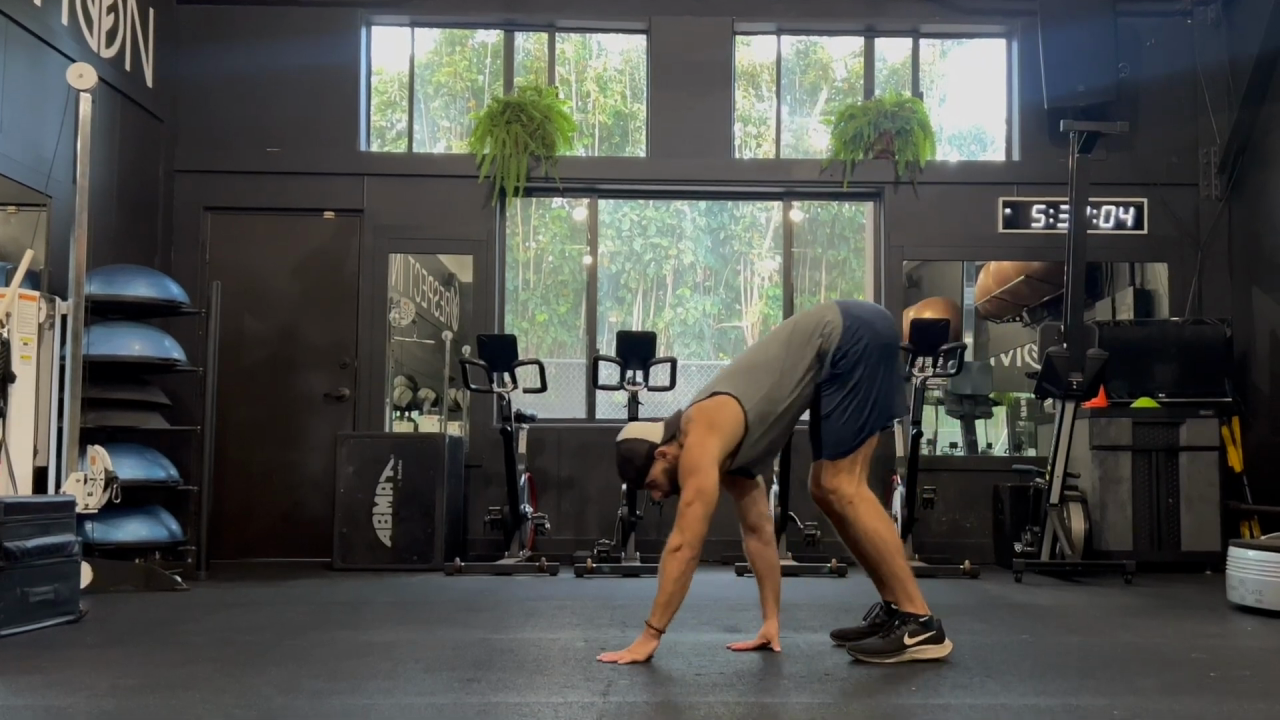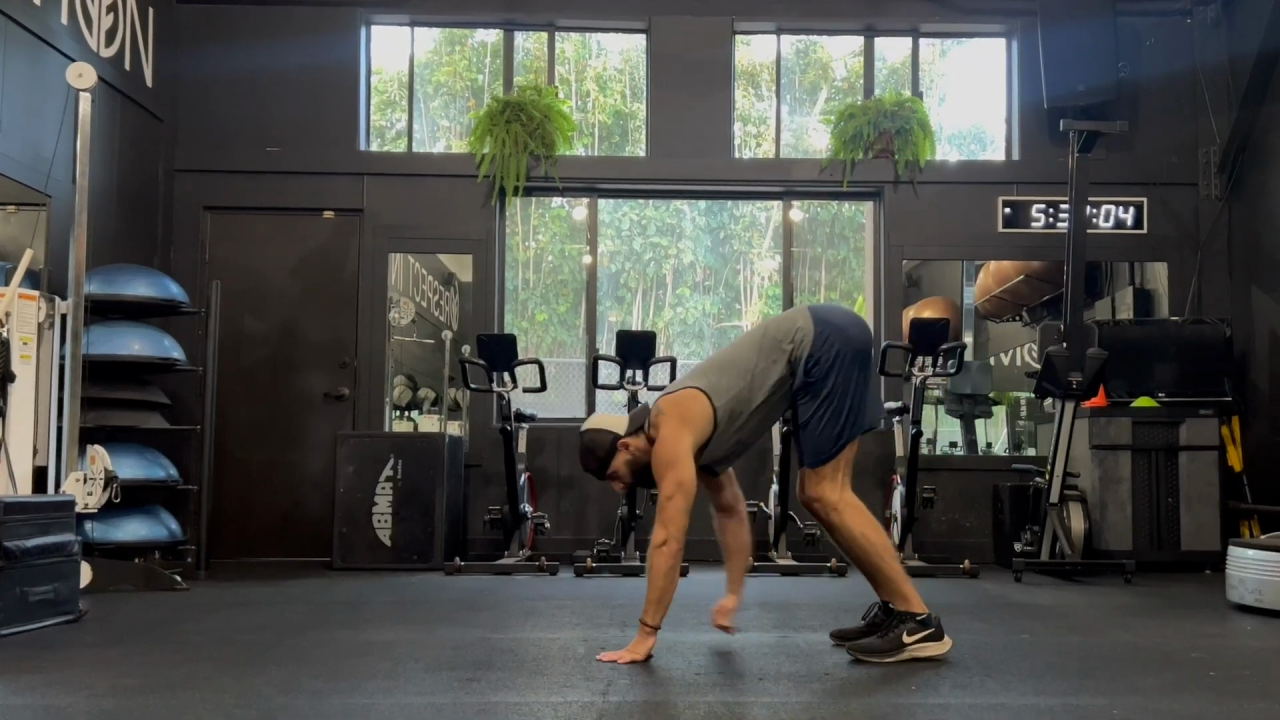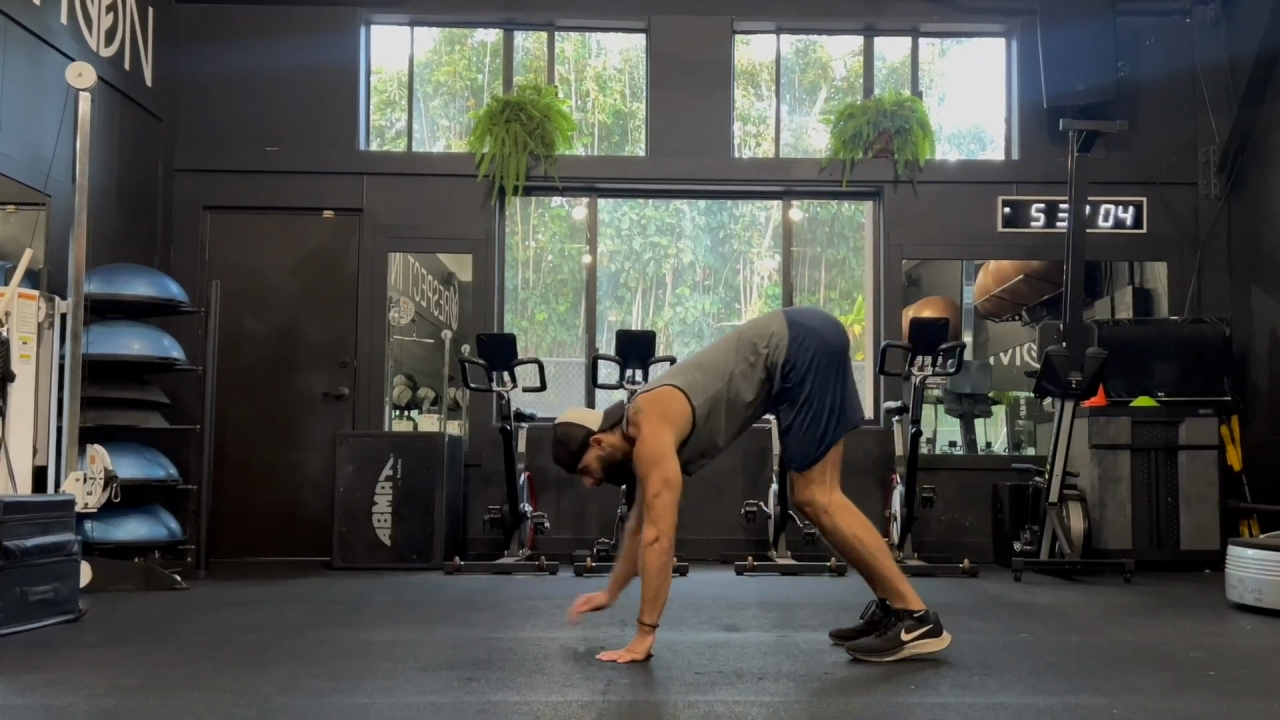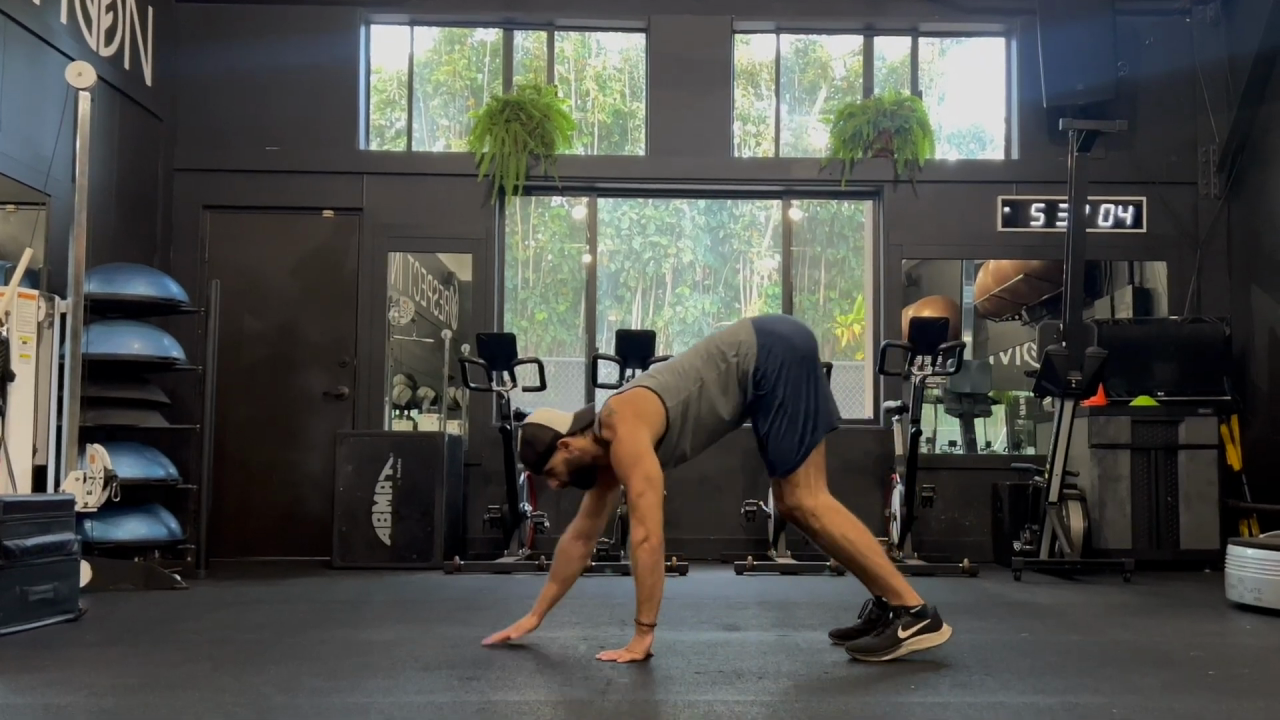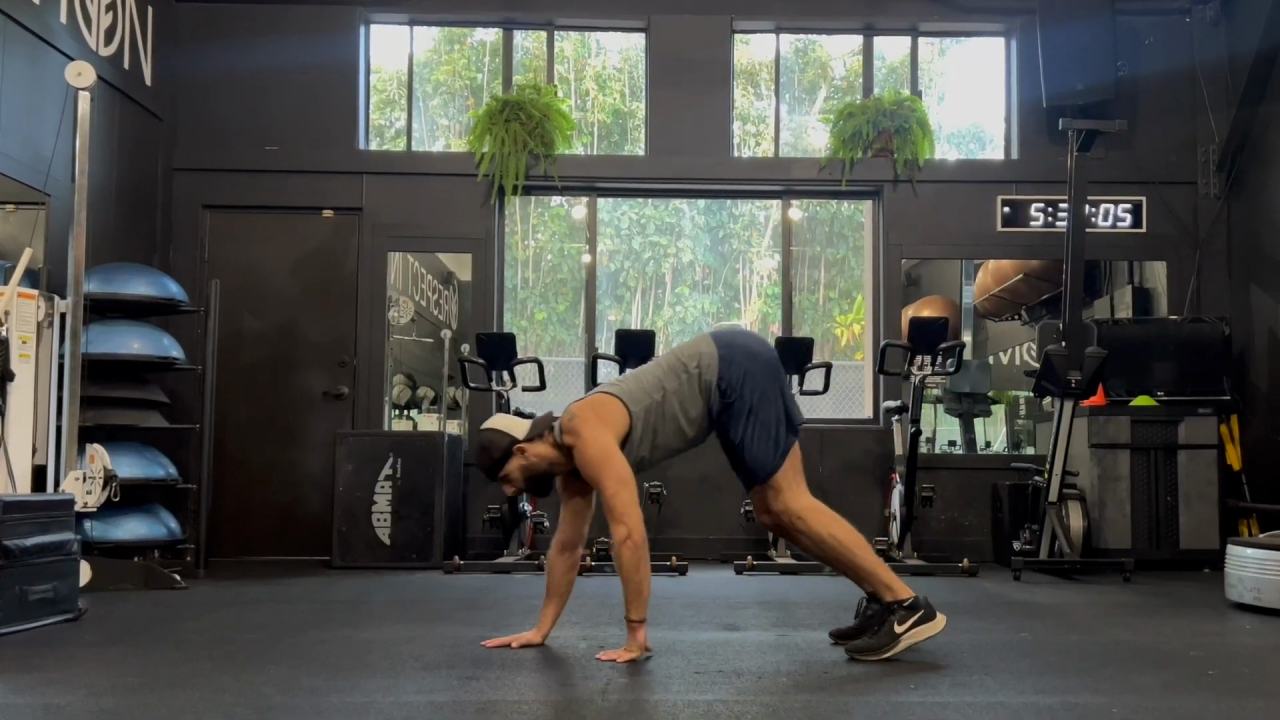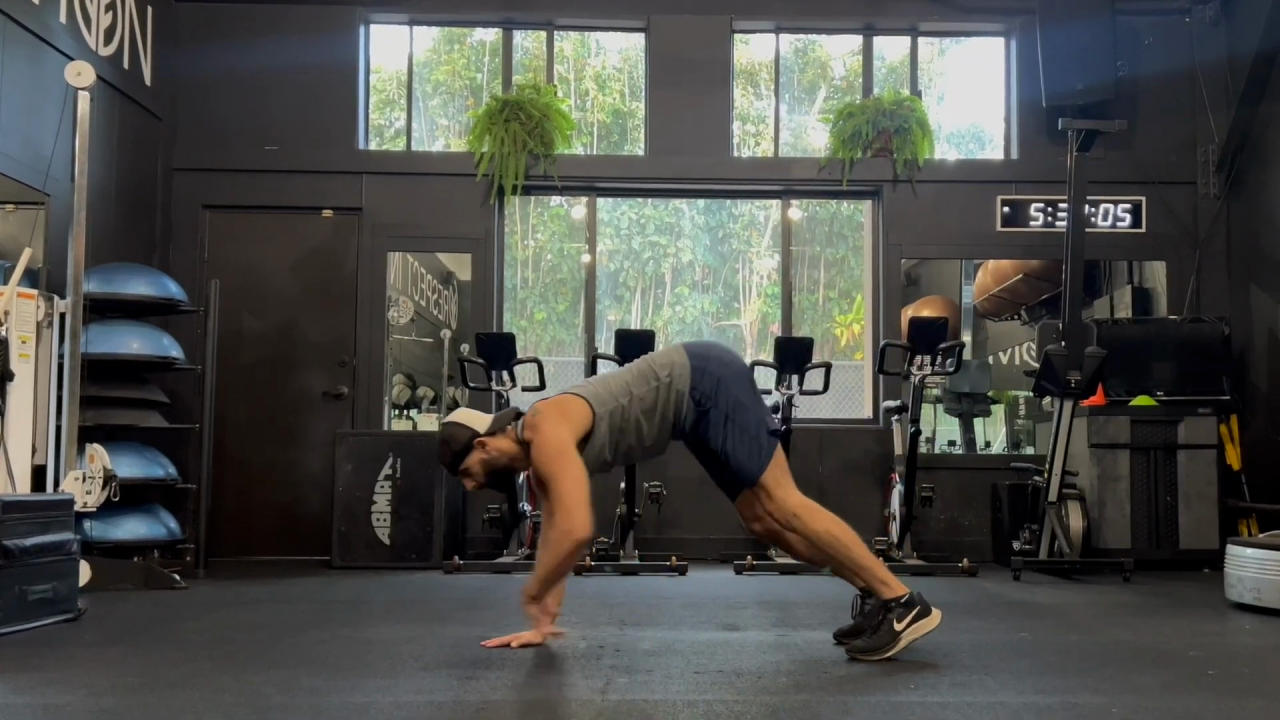
dt=0.2s
person 1, frame 1
left shoulder: (699, 443)
right shoulder: (719, 447)
left elbow: (683, 545)
right elbow: (757, 527)
left wrist: (649, 637)
right wrist: (770, 621)
left hip: (853, 336)
right hip: (840, 341)
left knee: (841, 489)
right knee: (826, 490)
left ankle: (920, 625)
right ankle: (895, 610)
person 1, frame 2
left shoulder: (669, 434)
right shoulder: (684, 435)
left elbow: (667, 538)
right elbow: (730, 508)
left wrist: (646, 635)
right wrist: (733, 591)
left hip: (826, 340)
right hip: (818, 345)
left knee: (826, 496)
right knee: (816, 496)
left ankle: (919, 623)
right ankle: (894, 609)
person 1, frame 3
left shoulder: (649, 433)
right shoulder: (642, 436)
left elbow: (657, 534)
right elbow: (642, 520)
left wrist: (645, 635)
right wrist: (610, 589)
left hip: (801, 346)
right hip: (800, 348)
left knee: (817, 497)
right knee: (807, 497)
left ankle: (917, 619)
right ankle: (890, 608)
person 1, frame 4
left shoulder: (625, 433)
right shoulder: (604, 445)
left elbow: (647, 536)
right elbow: (581, 535)
left wrist: (643, 635)
right wrist: (534, 617)
left hip: (772, 352)
right hip: (762, 359)
left knee: (805, 501)
right knee: (795, 504)
left ankle: (913, 614)
right ankle: (887, 603)
person 1, frame 5
left shoulder: (586, 437)
right shoulder: (570, 459)
left elbow: (630, 532)
right elbow: (567, 544)
left wrist: (636, 623)
right wrist: (544, 625)
left hip: (731, 367)
right hip: (726, 381)
left knee: (790, 504)
right knee: (774, 514)
left ankle: (908, 606)
right ankle: (881, 599)
person 1, frame 6
left shoulder: (546, 434)
right shoulder: (542, 452)
left elbow: (577, 530)
right elbow: (556, 536)
left wrist: (534, 595)
right wrist: (544, 623)
left hip: (702, 380)
right hip: (695, 399)
left knee: (783, 506)
right knee: (763, 521)
left ankle: (904, 603)
right ankle: (876, 596)
